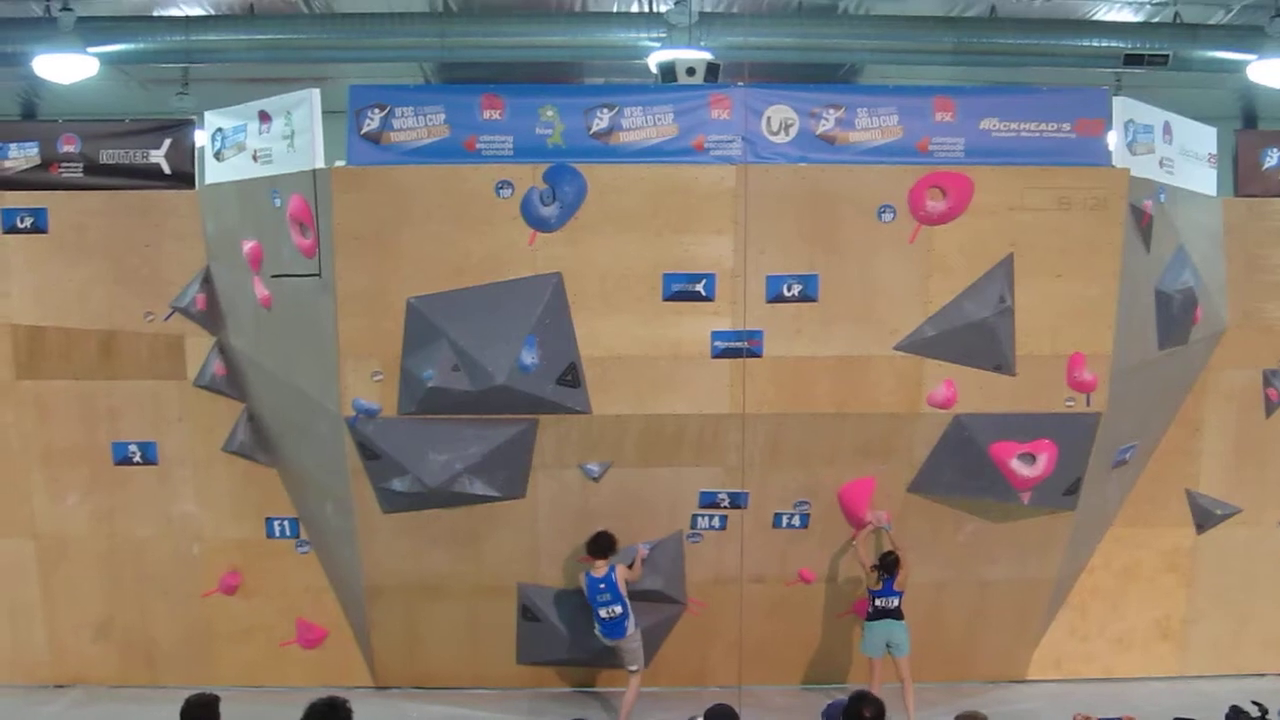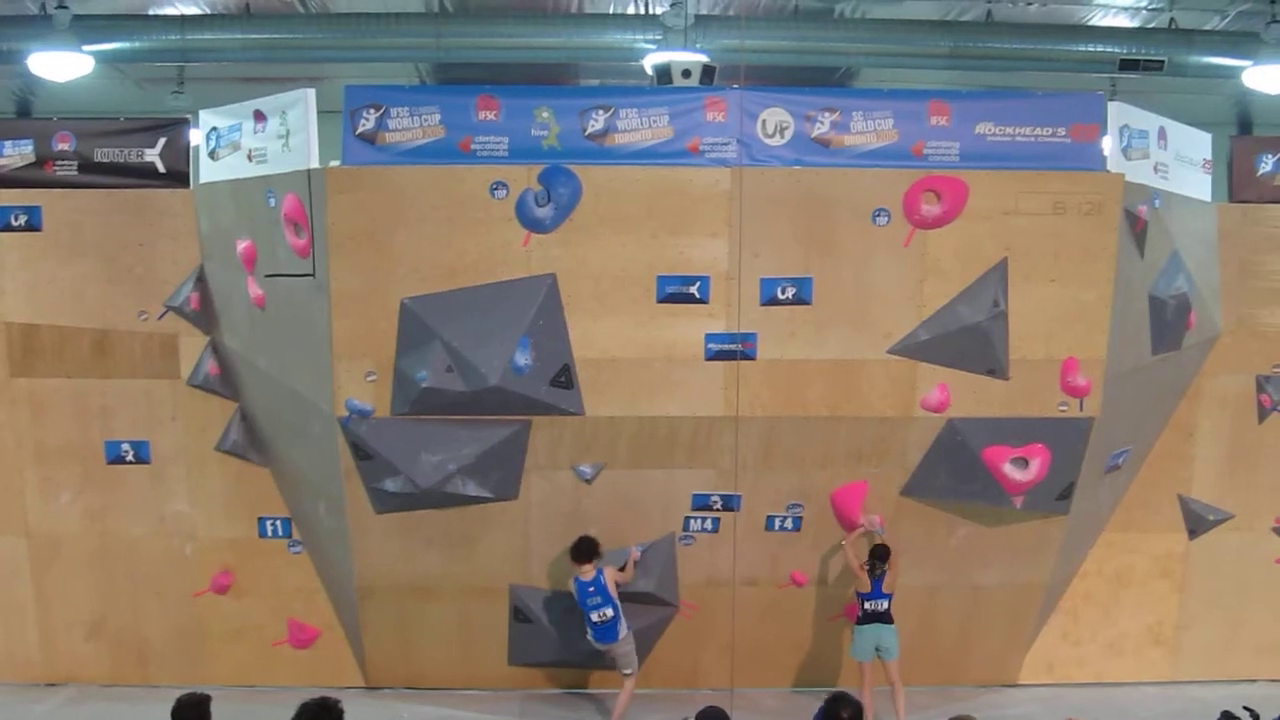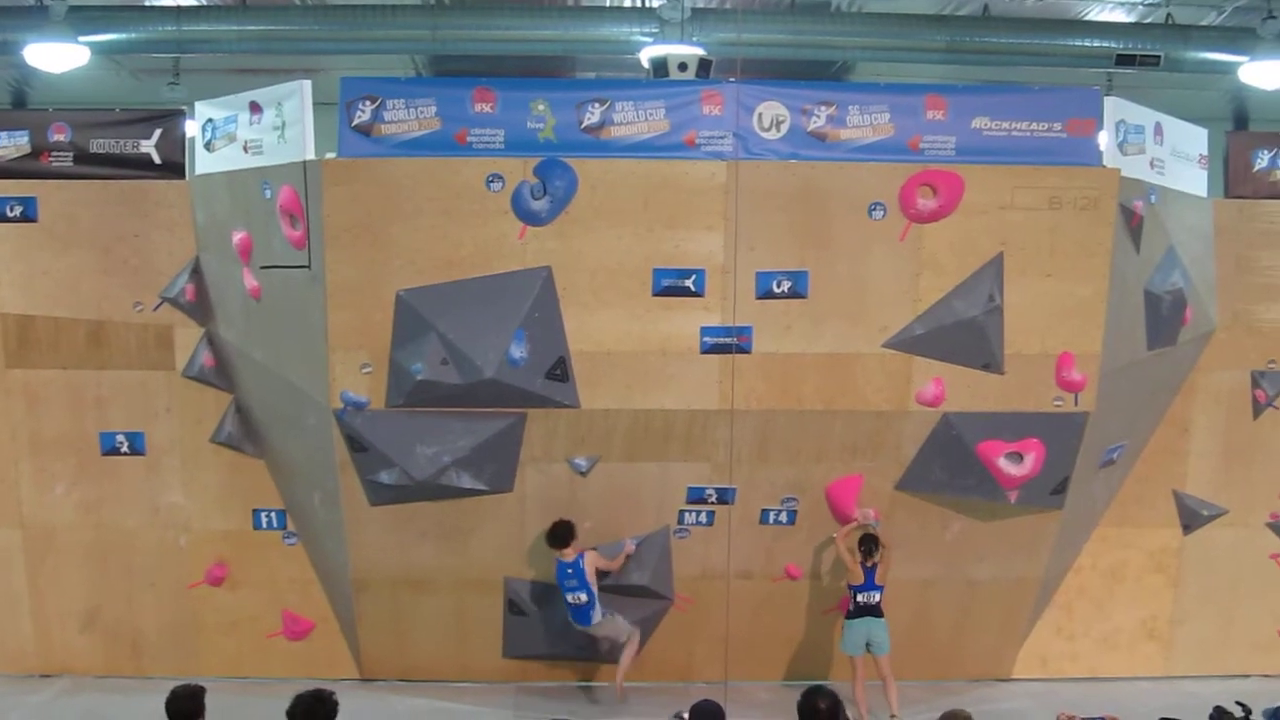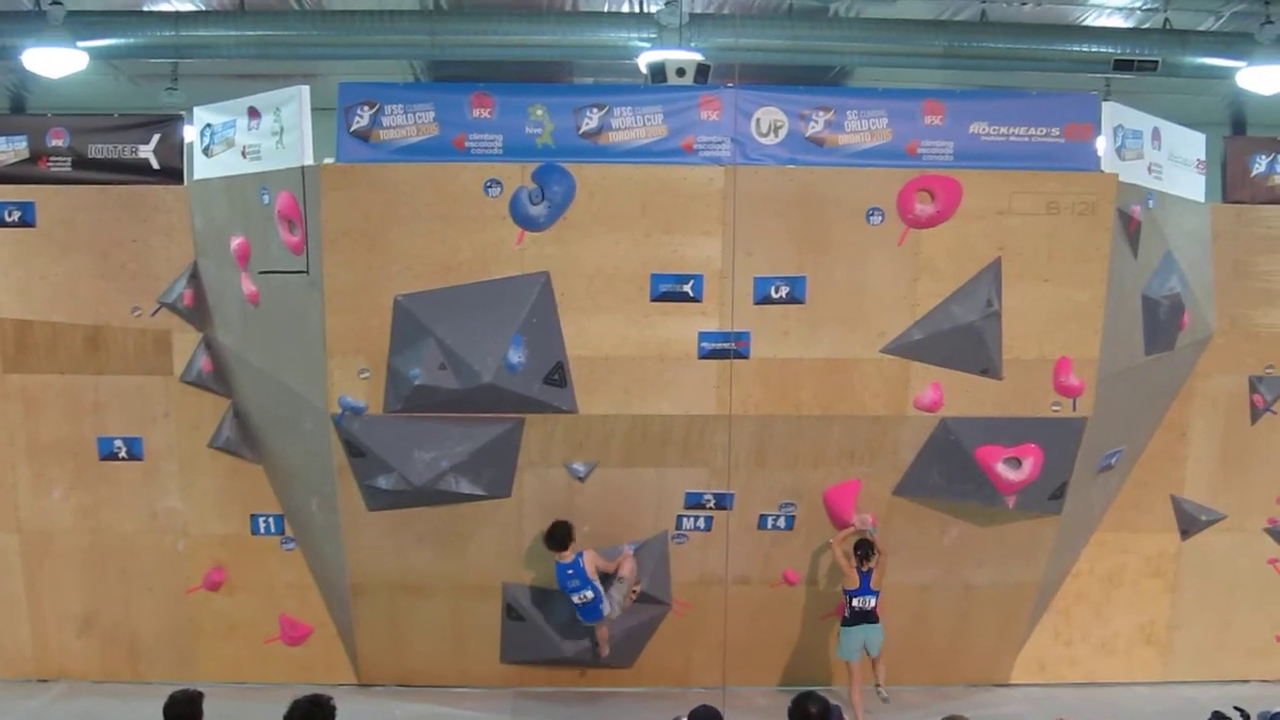
dt=0.4s
person 1, frame 1
left shoulder: (873, 575)
right shoulder: (902, 577)
left elbow: (857, 544)
right elbow: (898, 552)
left wrist: (872, 526)
right wrist: (887, 531)
left hip: (875, 627)
right hip: (897, 627)
left knee: (875, 678)
right knee: (905, 677)
person 1, frame 2
left shoulder: (861, 576)
right shoulder: (891, 577)
left elbow: (847, 545)
right elbow: (892, 556)
left wrist: (864, 529)
right wrist: (879, 534)
left hip: (864, 631)
right hip: (887, 630)
left knee: (866, 682)
right knee: (895, 681)
person 1, frame 3
left shoulder: (854, 568)
right shoulder: (882, 569)
left elbow: (839, 538)
right elbow: (885, 547)
left wrist: (858, 523)
right wrist: (871, 527)
left hip: (855, 625)
right hip: (877, 624)
left knee: (858, 676)
right knee: (886, 675)
person 1, frame 4
left shoulder: (849, 573)
right shoulder: (877, 574)
left elbow: (835, 543)
right elbow: (882, 553)
left wrist: (854, 528)
right wrist: (869, 533)
left hip: (851, 631)
right hip: (873, 629)
left knee: (855, 679)
right knee: (877, 658)
right ankle: (880, 686)
person 2, frame 1
left shoulder: (584, 578)
right shoulder: (618, 571)
right elbow: (635, 576)
right wrist: (639, 557)
left hip: (604, 635)
right hip: (627, 634)
right knee: (635, 676)
person 2, frame 2
left shoulder: (573, 584)
right shoulder: (607, 573)
right elbow: (627, 578)
right wrist: (631, 559)
left hip: (596, 640)
right hip: (620, 638)
right knee: (629, 680)
person 2, frame 3
left shoulder: (558, 564)
right shoulder: (589, 557)
right elbow: (613, 566)
right wrist: (626, 551)
left hip: (578, 622)
right hip: (596, 621)
right knee: (634, 636)
right ankle: (618, 683)
person 2, frame 4
left shoulder: (557, 566)
right shoulder: (587, 556)
right elbow: (611, 568)
right wrist: (623, 556)
left hip: (587, 618)
right hip: (608, 610)
right knee: (629, 562)
left ankle: (603, 649)
right ankle: (627, 598)
